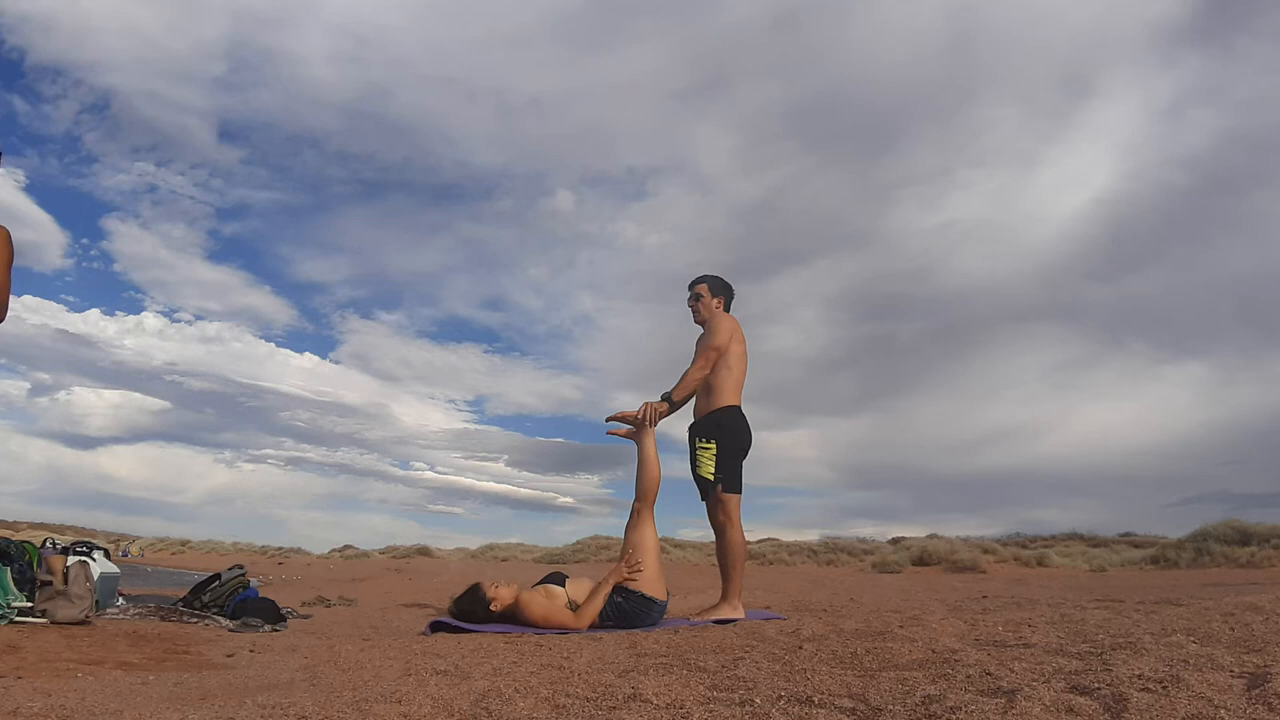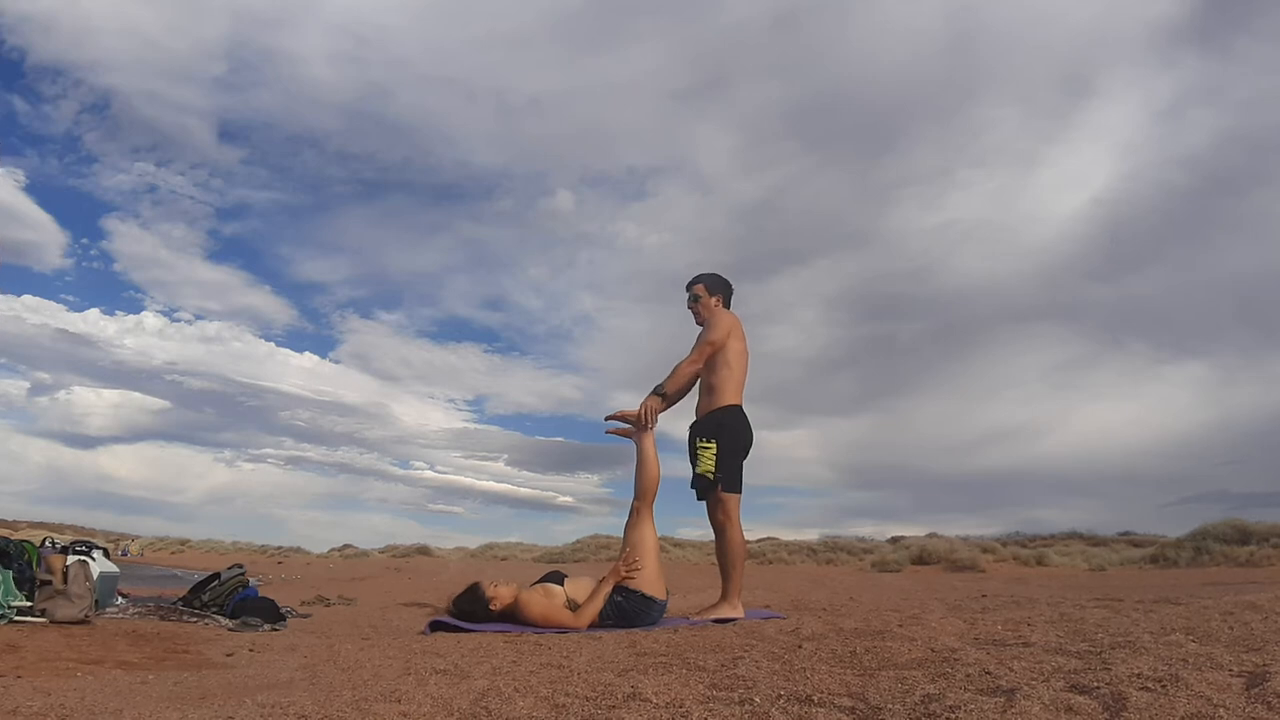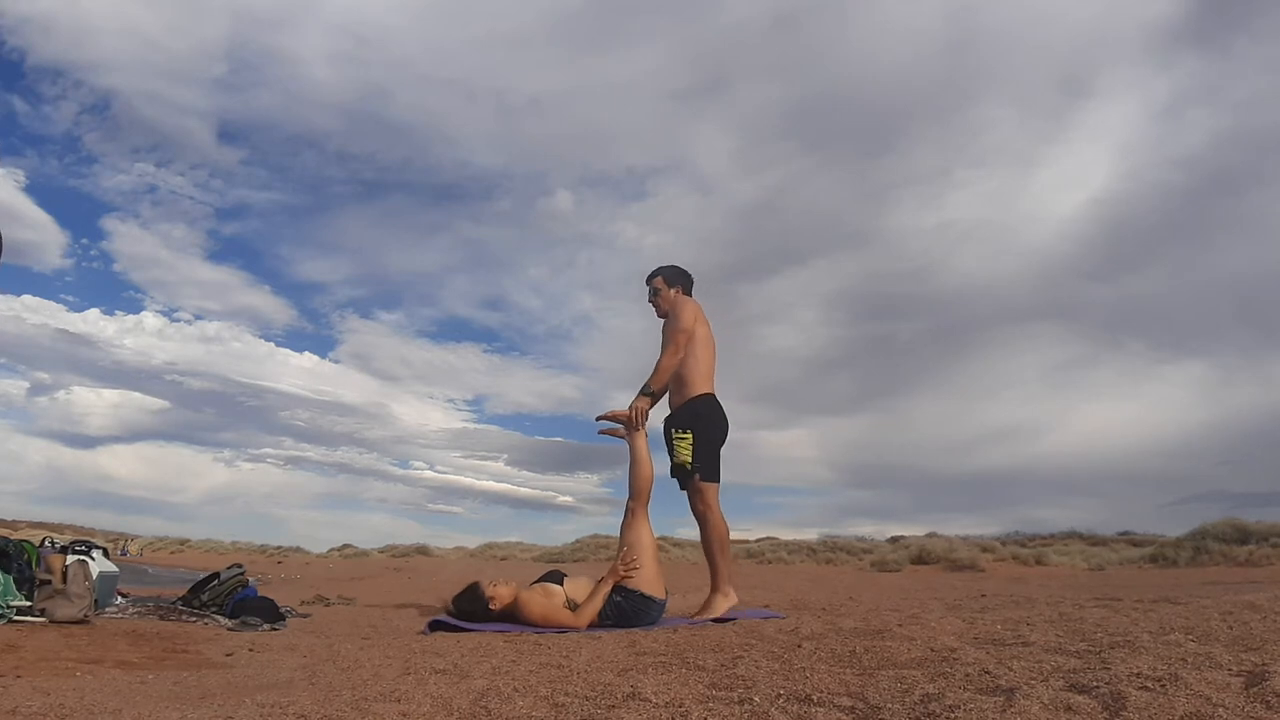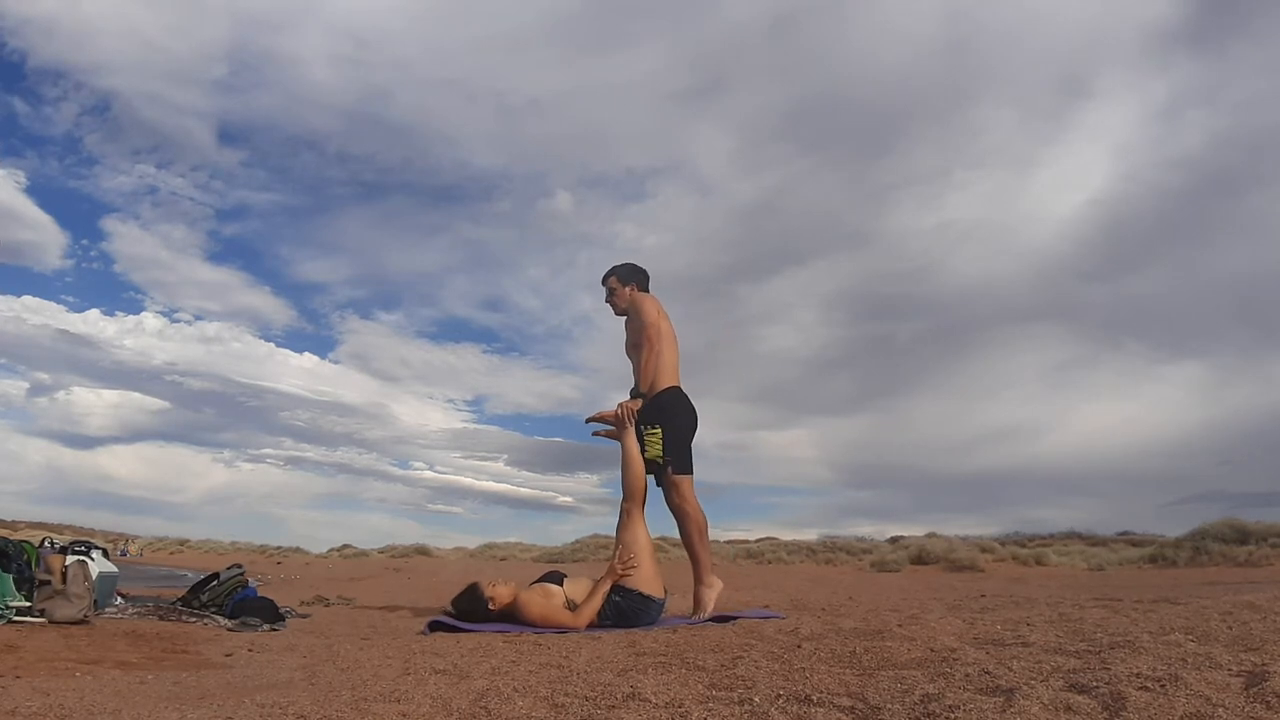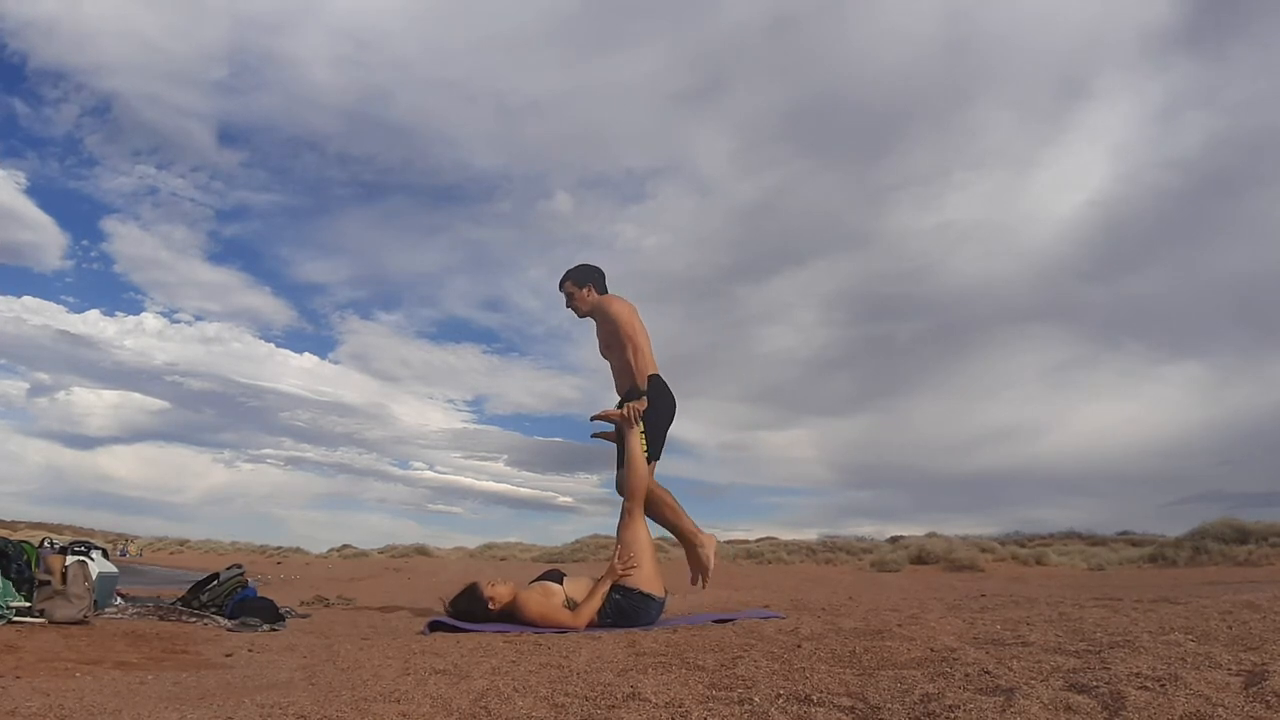
dt=1s
person 1, frame 1
left shoulder: (723, 323)
right shoulder: (711, 337)
left elbow: (701, 369)
right elbow: (693, 391)
left wrist: (664, 401)
right wrist: (656, 413)
left hip: (723, 426)
right hip: (714, 429)
left knee: (726, 517)
right knee: (721, 519)
left ankle: (732, 602)
right ankle: (729, 601)
person 1, frame 2
left shoulder: (724, 320)
right shoulder: (713, 334)
left elbow: (693, 363)
right elbow: (688, 383)
left wrist: (655, 395)
right wrist: (652, 410)
left hip: (724, 425)
right hip: (715, 428)
left knee: (726, 516)
right knee: (720, 518)
left ankle: (731, 602)
right ankle: (729, 600)
person 1, frame 3
left shoulder: (685, 307)
right shoulder: (678, 324)
left elbow: (673, 355)
right elbow: (669, 378)
left wrist: (645, 396)
right wrist: (639, 413)
left hip: (699, 414)
right hip: (692, 418)
left knee: (706, 503)
right knee: (702, 506)
left ankle: (723, 589)
right ankle: (720, 590)
person 1, frame 4
left shoulder: (644, 303)
right shoulder: (639, 321)
left elbow: (650, 348)
left wrist: (635, 398)
right wrist: (629, 415)
left hip: (666, 408)
right hip: (660, 412)
left knee: (680, 496)
right knee: (678, 499)
left ankle: (706, 579)
right ankle: (704, 579)
person 1, frame 5
left shoulder: (608, 305)
right shoulder: (605, 323)
left elbow: (634, 346)
left wrist: (639, 396)
left hip: (650, 398)
right hip: (644, 402)
left ankle: (697, 540)
right ankle: (692, 542)
person 2, frame 1
left shoulder: (526, 601)
right shoulder: (525, 604)
right elbow: (578, 622)
right wrist: (610, 579)
left hip: (634, 604)
right hip: (637, 605)
right knee: (641, 509)
left ankle: (642, 438)
right ankle: (645, 434)
person 2, frame 2
left shoulder: (525, 601)
right shoulder: (525, 603)
right elbow: (578, 621)
right wrist: (611, 579)
left hip: (632, 603)
right hip: (637, 603)
right knee: (641, 508)
left ankle: (642, 437)
right ankle: (644, 435)
person 2, frame 3
left shoulder: (525, 599)
right shoulder: (524, 602)
right elbow: (578, 621)
right wrist: (609, 579)
left hip: (634, 603)
right hip: (637, 603)
right knee: (636, 508)
left ankle: (634, 436)
right ankle: (636, 432)
person 2, frame 4
left shoulder: (525, 600)
right shoulder: (523, 603)
right elbow: (577, 621)
right wrist: (608, 579)
left hip: (629, 603)
right hip: (635, 604)
right knee: (630, 509)
left ankle: (626, 436)
right ankle: (627, 431)
person 2, frame 5
left shoulder: (522, 601)
right shoulder: (523, 603)
right elbow: (577, 621)
right wrist: (608, 578)
left hip: (631, 602)
right hip: (636, 603)
right knee: (632, 509)
left ankle: (628, 435)
right ankle: (630, 430)
